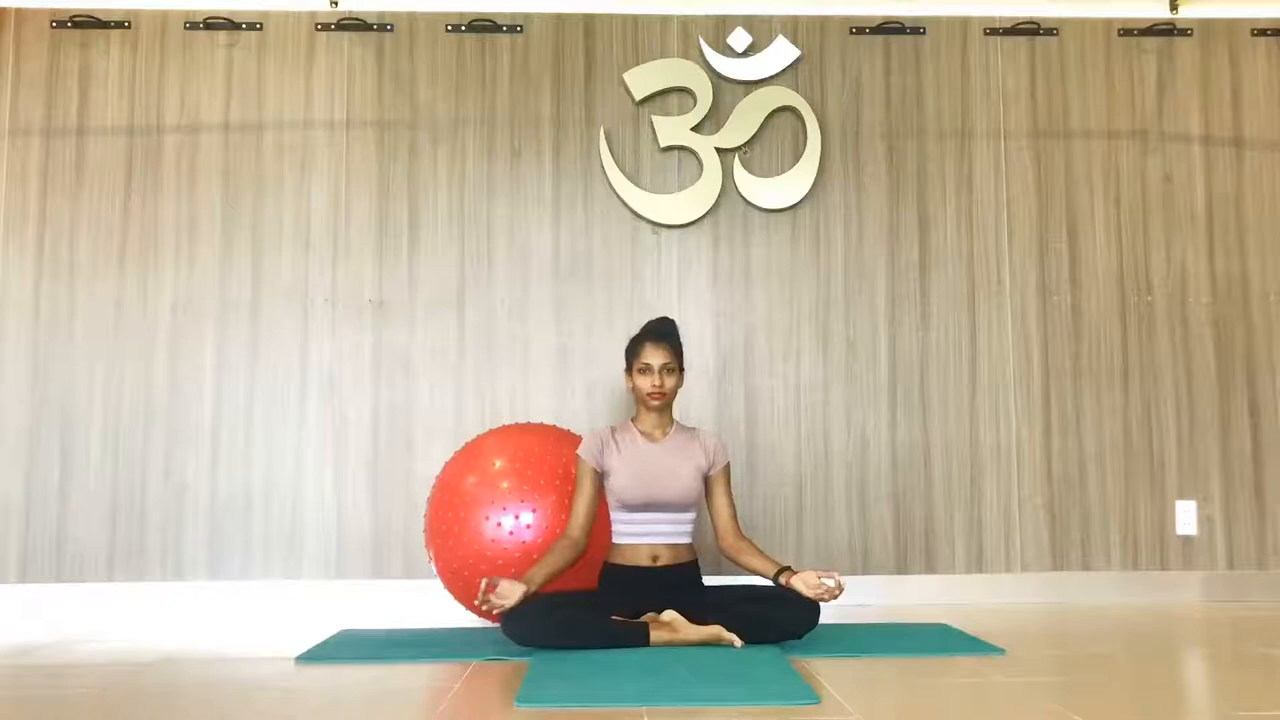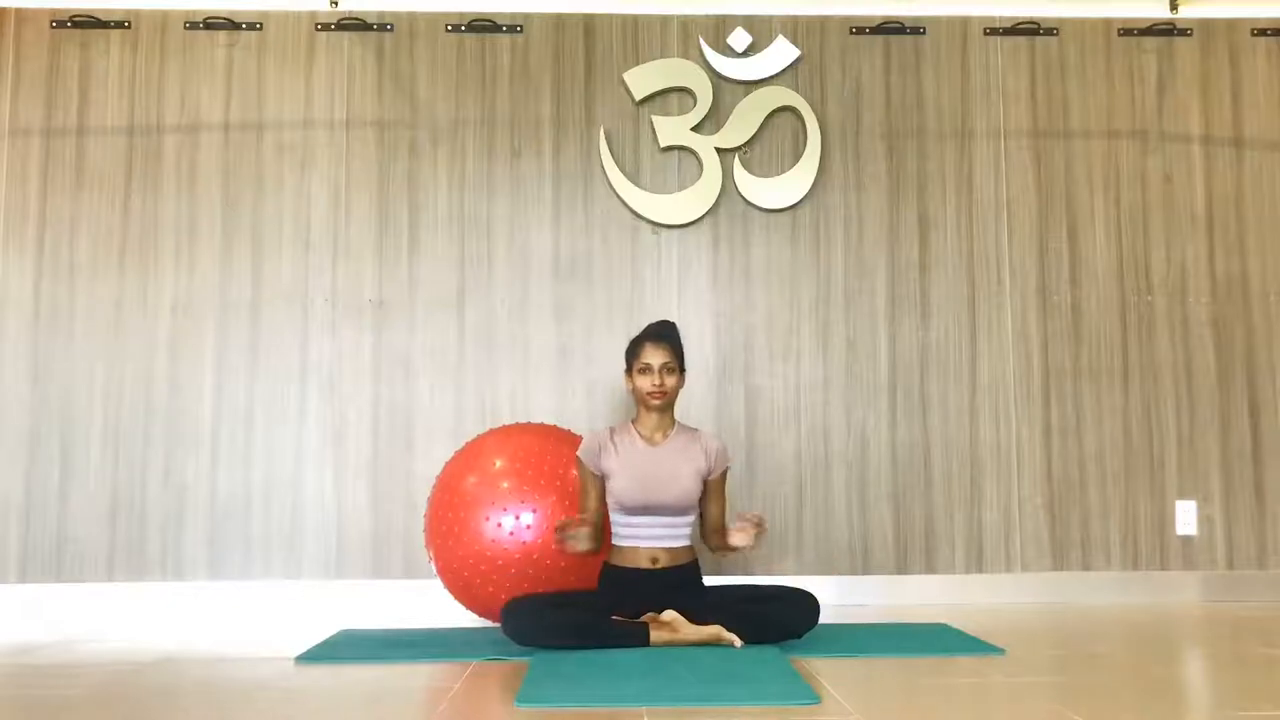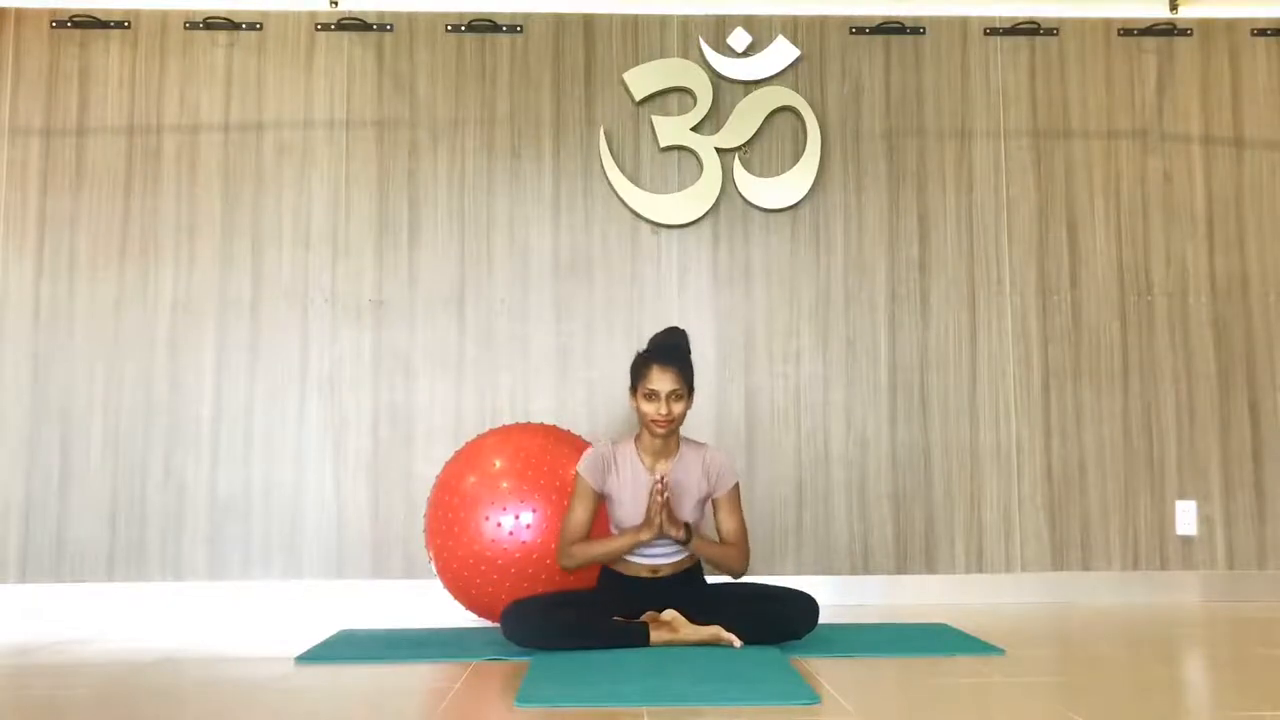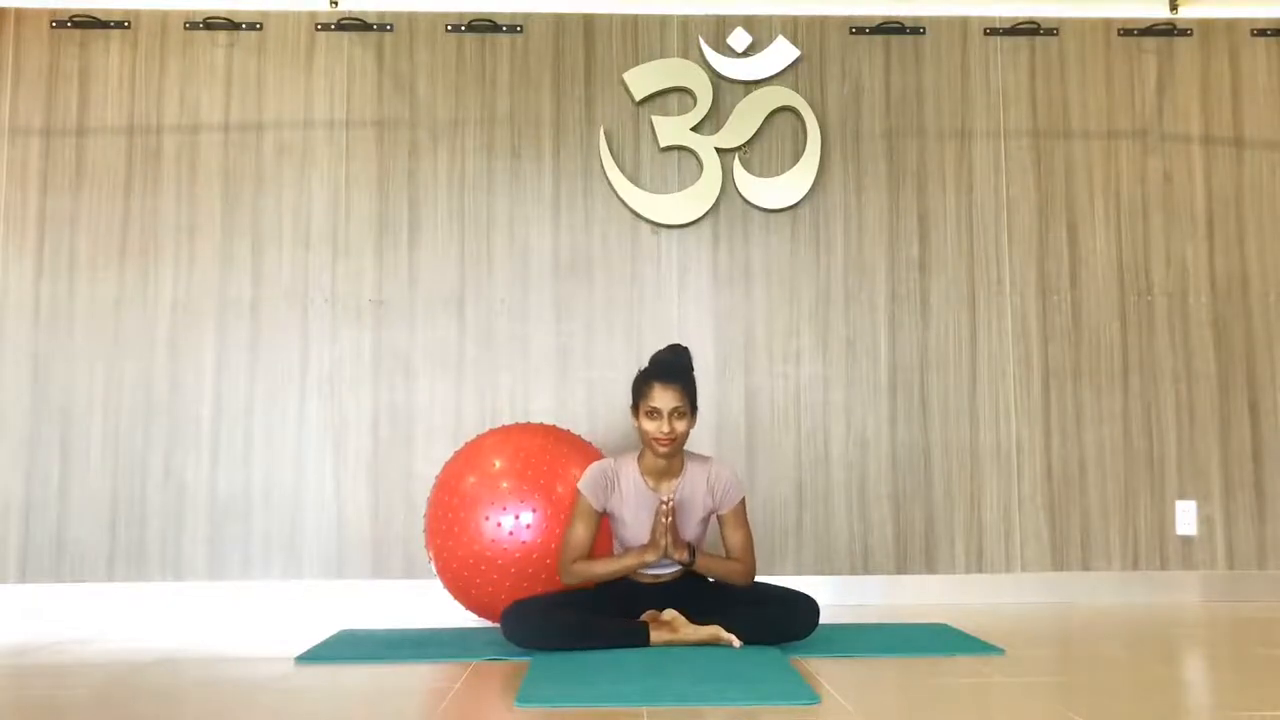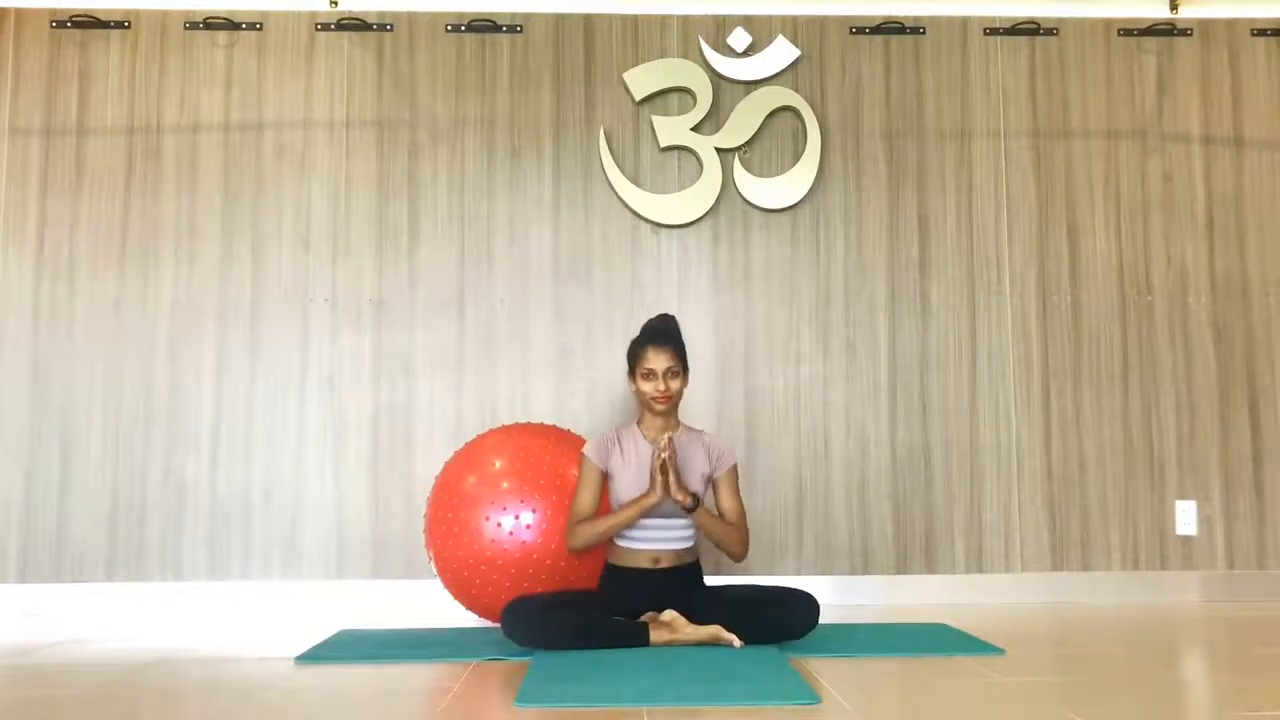
dt=0.7s
person 1, frame 1
left shoulder: (706, 446)
right shoulder: (600, 444)
left elbow: (730, 537)
right elbow: (574, 536)
left wrist: (787, 576)
right wrist: (526, 585)
left hip: (686, 588)
right hip: (619, 588)
left knee: (799, 609)
right knee: (521, 620)
right ankle: (681, 631)
person 1, frame 2
left shoulder: (707, 447)
right shoulder: (599, 445)
left elbow: (712, 536)
right elbow: (591, 531)
left wrist: (732, 537)
right wrist: (583, 537)
left hip: (686, 588)
right hip: (618, 588)
left knee: (802, 608)
right knee: (518, 616)
right ankle: (680, 633)
person 1, frame 3
left shoulder: (712, 463)
right shoulder: (601, 459)
left elbow: (738, 563)
right elbow: (568, 555)
left wrist: (680, 530)
right wrist: (643, 531)
left hip: (687, 591)
right hip: (618, 591)
left knee: (801, 609)
right knee: (519, 620)
left ankle: (633, 628)
right ankle: (671, 632)
person 1, frame 4
left shoulder: (718, 478)
right shoulder: (603, 476)
left elbow: (744, 572)
right elbow: (570, 570)
left wrist: (683, 552)
right wrist: (647, 552)
left hip: (690, 593)
right hip: (621, 595)
left knee: (802, 611)
right knee: (519, 620)
left ankle: (649, 627)
right ankle: (668, 633)
person 1, frame 5
left shoulder: (712, 449)
right shoulder: (605, 446)
left elbow: (738, 547)
right elbow: (576, 538)
left wrist: (685, 497)
right wrist: (651, 495)
left hip: (687, 589)
right hip: (620, 589)
left knee: (801, 609)
right knee: (519, 617)
left ankle: (648, 626)
right ankle: (669, 632)
